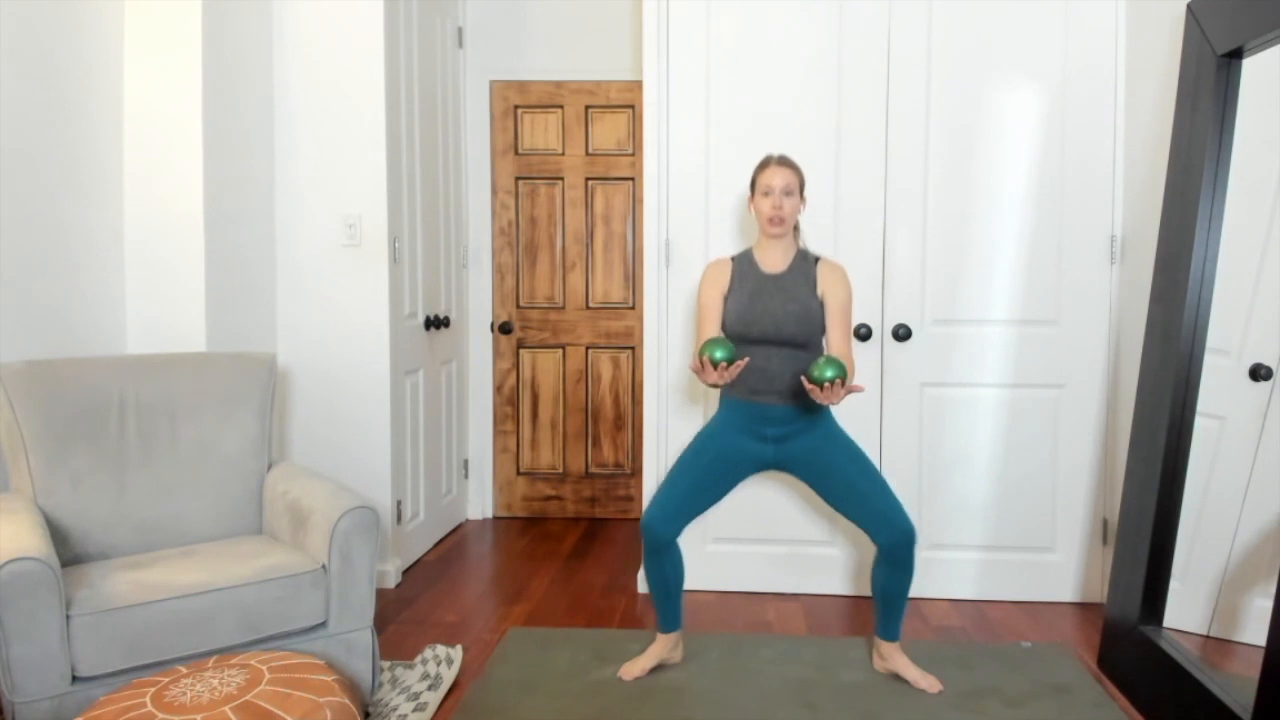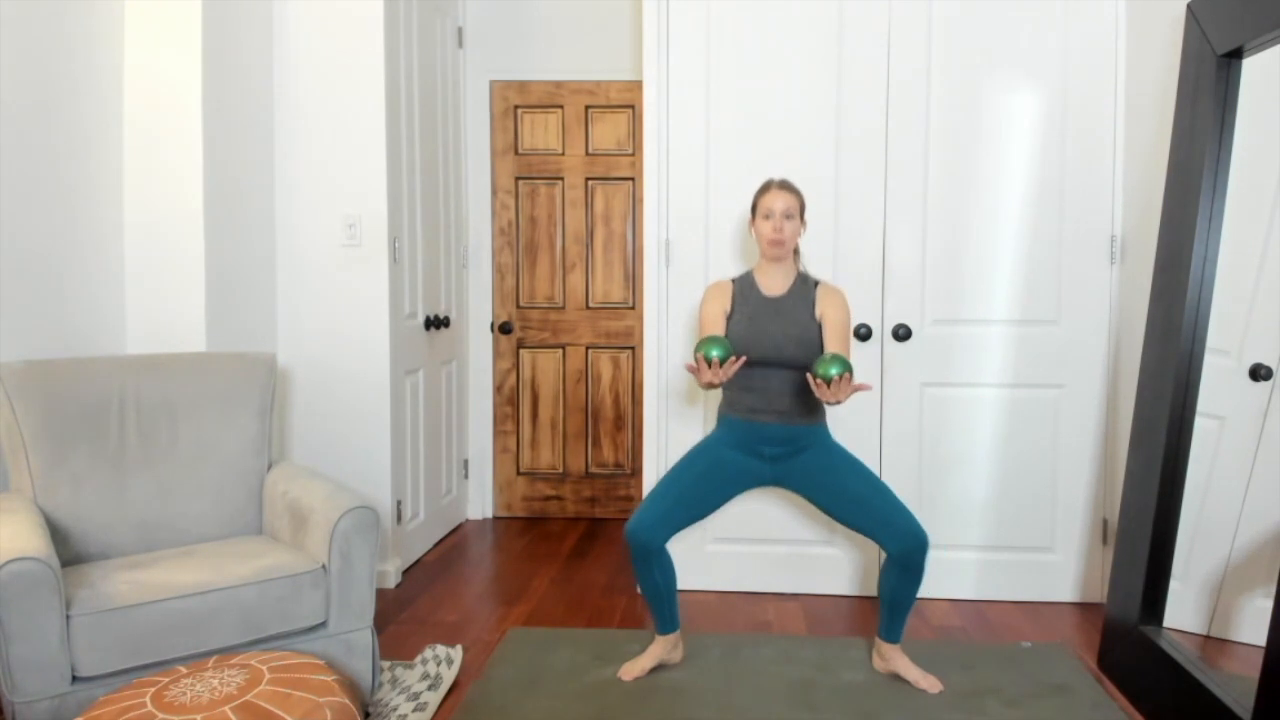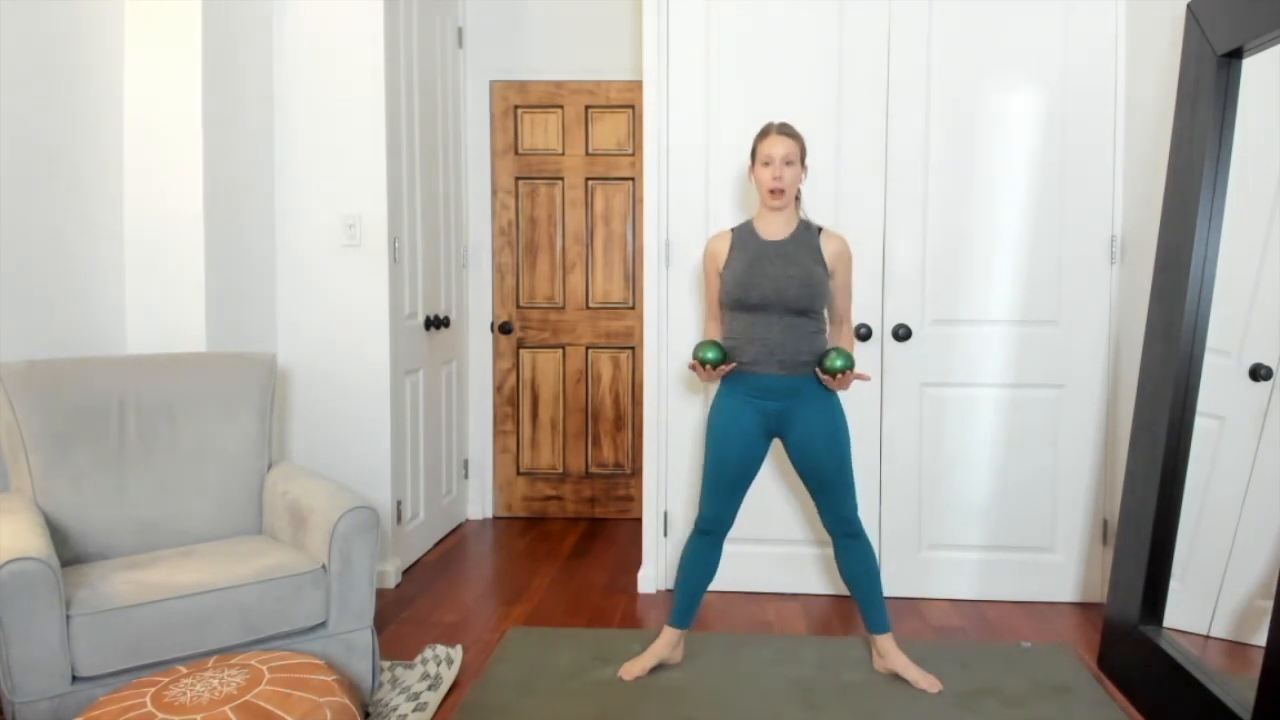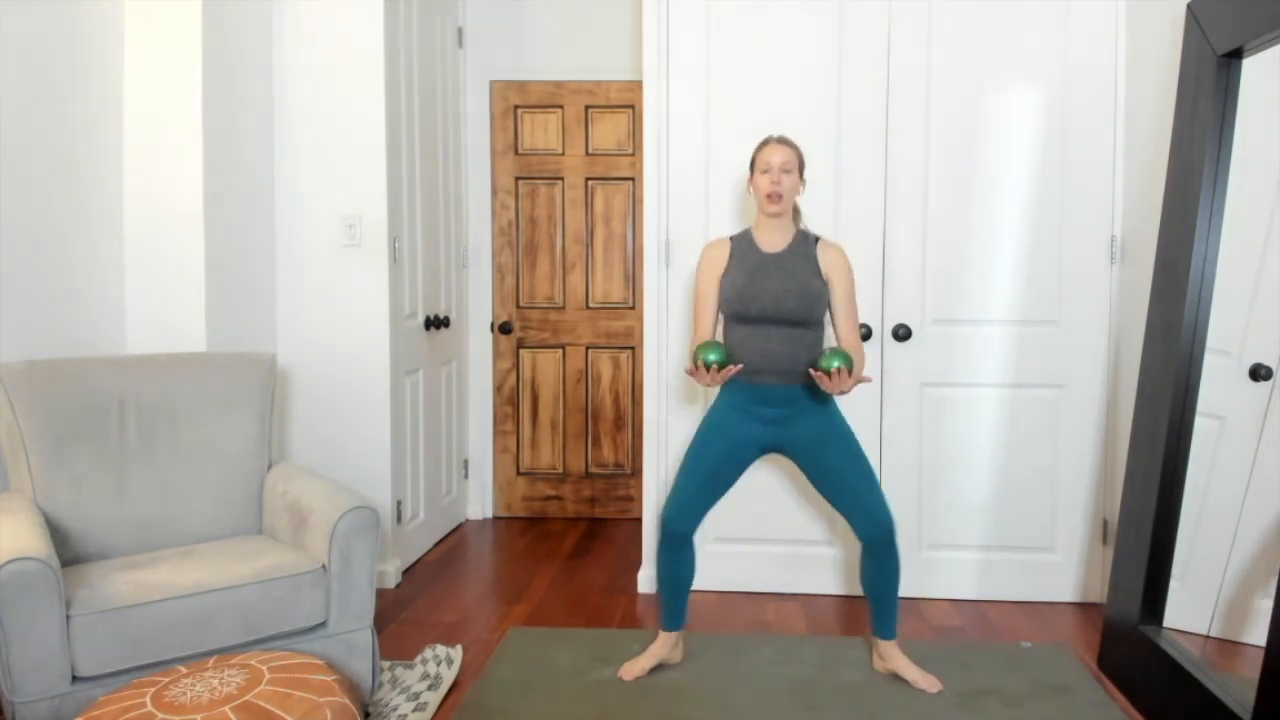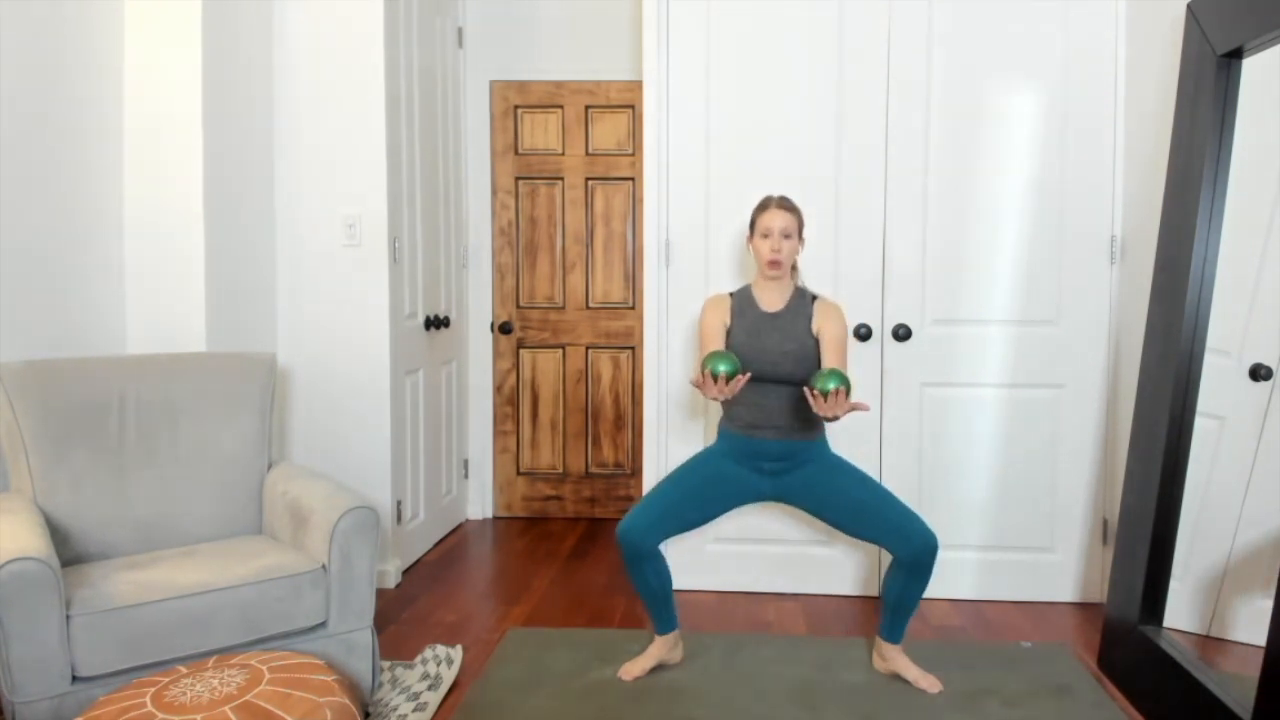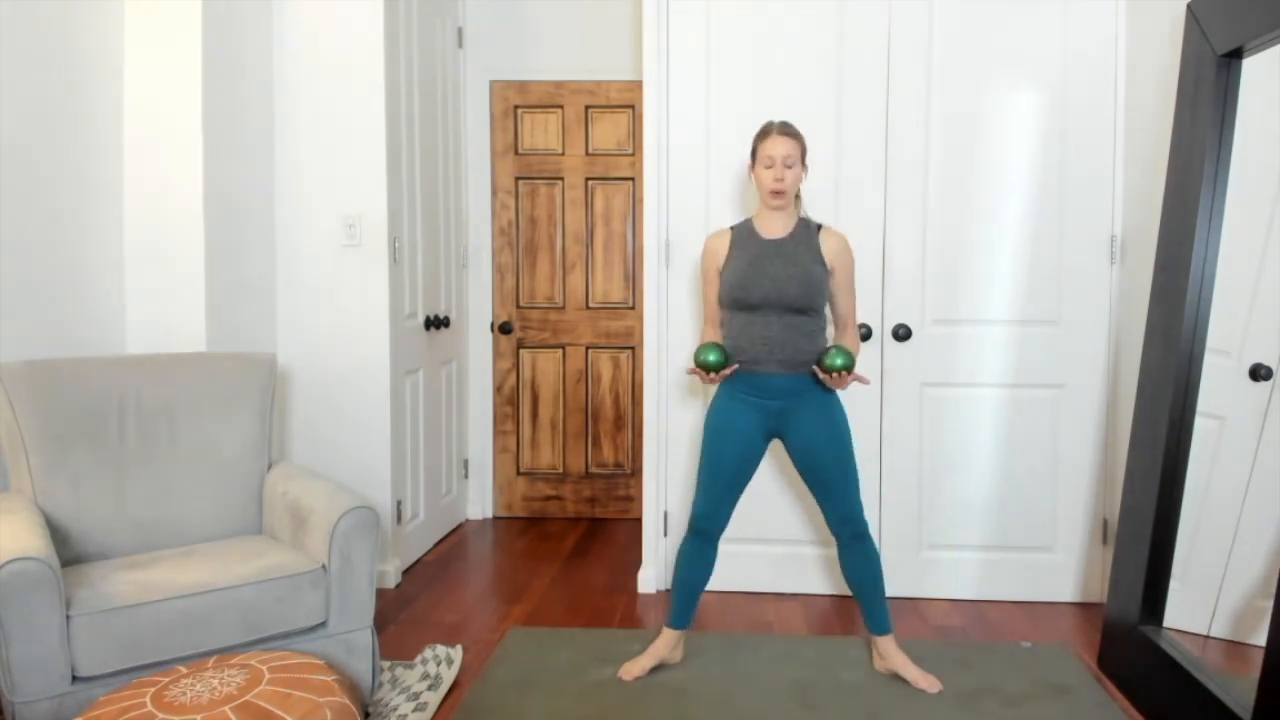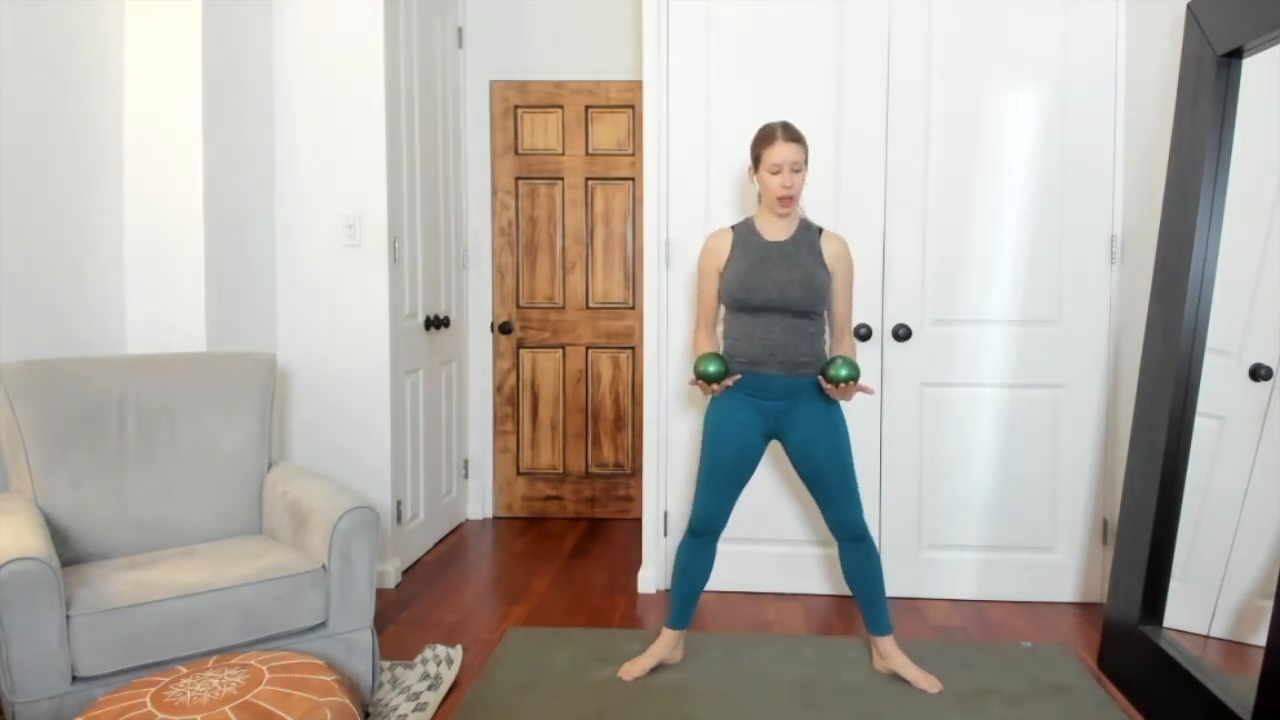
dt=0.7s
person 1, frame 1
left shoulder: (828, 275)
right shoulder: (721, 273)
left elbow: (841, 359)
right elbow: (706, 354)
left wrist: (835, 387)
right wrist: (713, 374)
left hip: (809, 427)
right hip: (738, 424)
left knee: (897, 533)
right knee: (657, 525)
left ankle: (888, 648)
right ankle: (667, 640)
person 1, frame 2
left shoulder: (827, 298)
right shoulder: (722, 294)
left elbow: (839, 376)
right elbow: (708, 363)
left wrist: (837, 392)
right wrist: (709, 376)
left hip: (808, 445)
right hip: (735, 442)
left knee: (910, 541)
right knee: (642, 532)
left ankle: (889, 649)
right ankle: (667, 640)
person 1, frame 3
left shoulder: (831, 247)
right shoulder: (723, 246)
left elbow: (841, 325)
left wrist: (844, 368)
right wrist: (709, 362)
left hip: (810, 399)
right hip: (741, 397)
left knee: (845, 524)
right knee: (711, 522)
left ankle: (886, 648)
right ankle: (670, 640)
person 1, frame 4
left shoulder: (828, 255)
right shoulder: (719, 253)
left elbow: (851, 341)
right elbow: (702, 338)
left wrist: (846, 375)
right wrist: (705, 369)
left hip: (809, 408)
right hip: (740, 406)
left knee: (877, 526)
right knee: (676, 520)
left ankle: (887, 648)
right ankle: (668, 640)
person 1, frame 5
left shoulder: (824, 314)
right shoulder: (720, 309)
left elbow: (836, 391)
right elbow: (711, 377)
left wrist: (835, 406)
right wrist: (714, 389)
left hip: (807, 459)
right hip: (734, 455)
left knee: (919, 544)
right knee: (633, 534)
left ankle: (889, 649)
right ankle: (667, 641)
person 1, frame 6
left shoulder: (830, 244)
right shoulder: (721, 244)
left elbow: (847, 326)
right elbow: (713, 327)
left wrist: (844, 367)
right wrist: (709, 364)
left hip: (810, 398)
right hip: (741, 397)
left knee: (851, 524)
right knee: (704, 522)
left ankle: (886, 648)
right ankle: (670, 640)
person 1, frame 7
left shoulder: (830, 246)
right shoulder: (723, 244)
left elbow: (841, 332)
right elbow: (705, 326)
left wrist: (845, 377)
left hip: (809, 400)
right hip: (740, 399)
left knee: (850, 526)
right knee: (705, 522)
left ankle: (886, 647)
right ankle: (670, 640)
